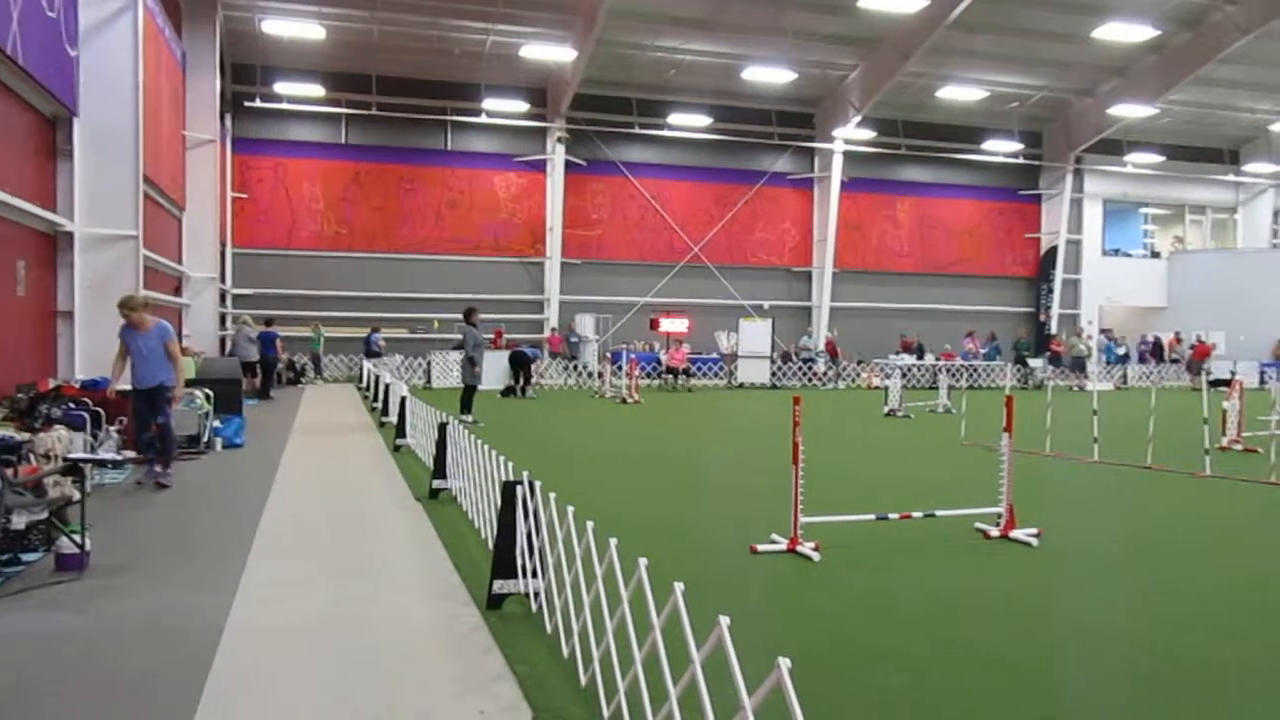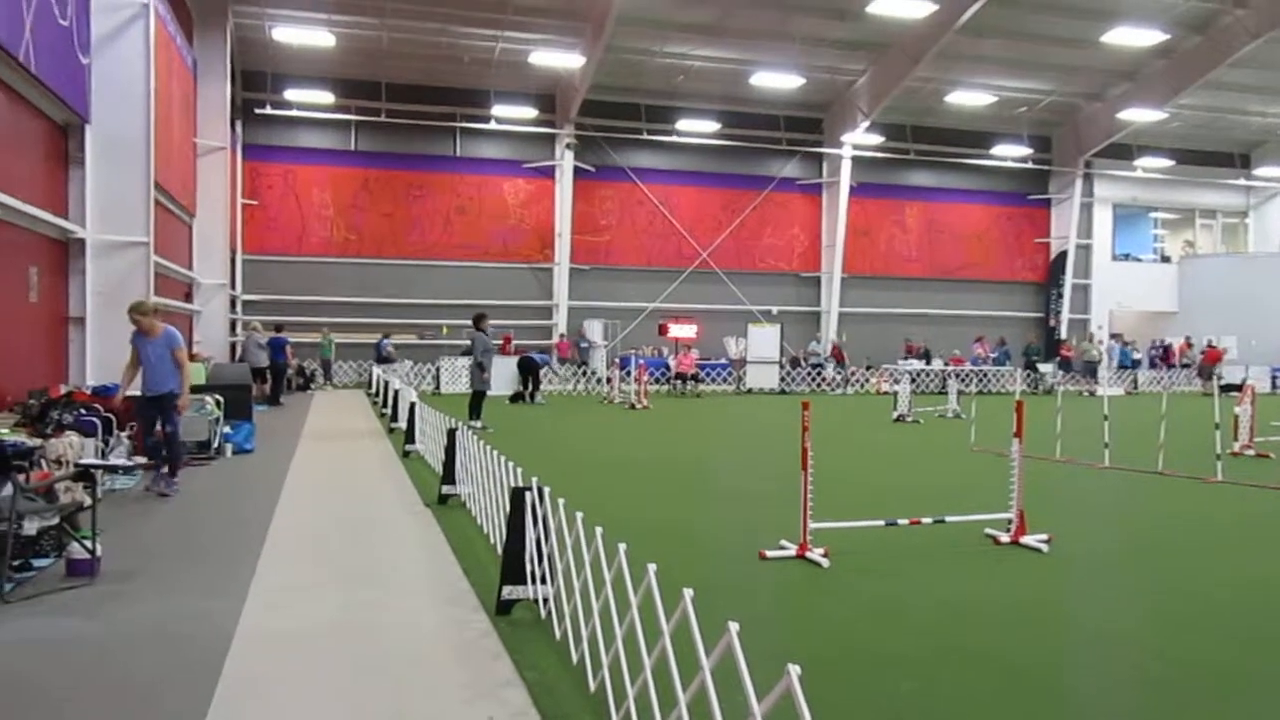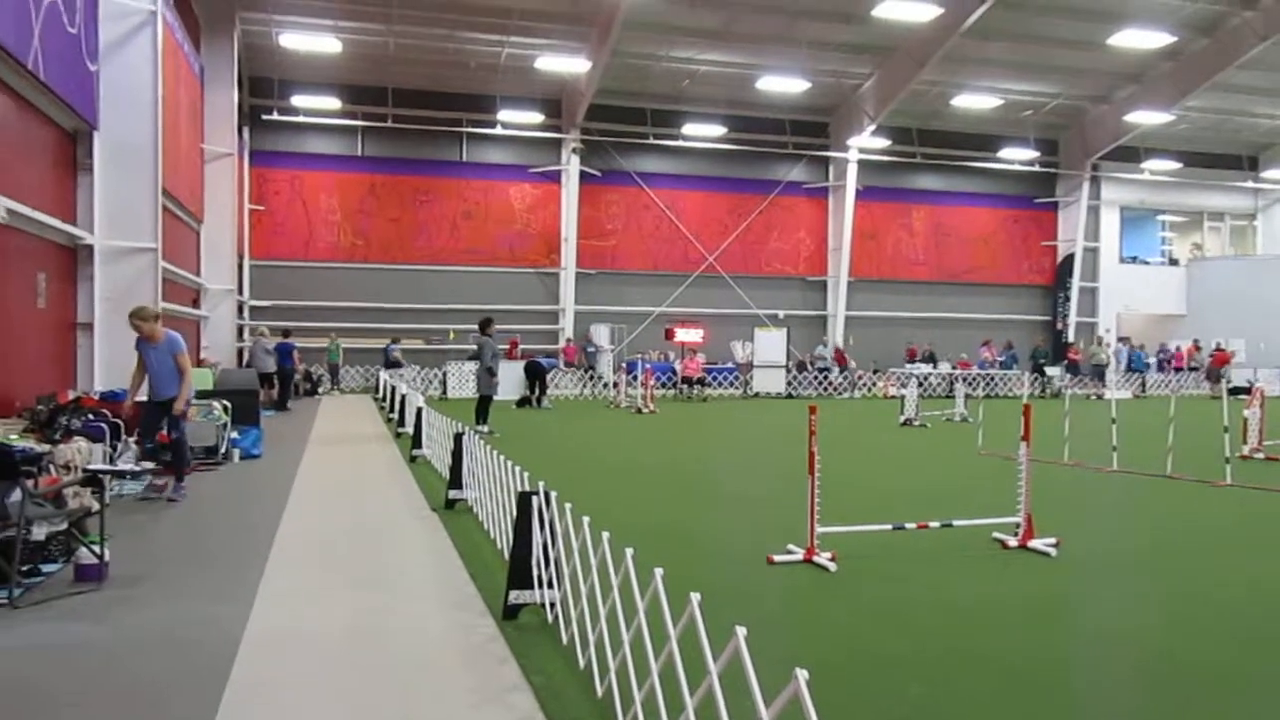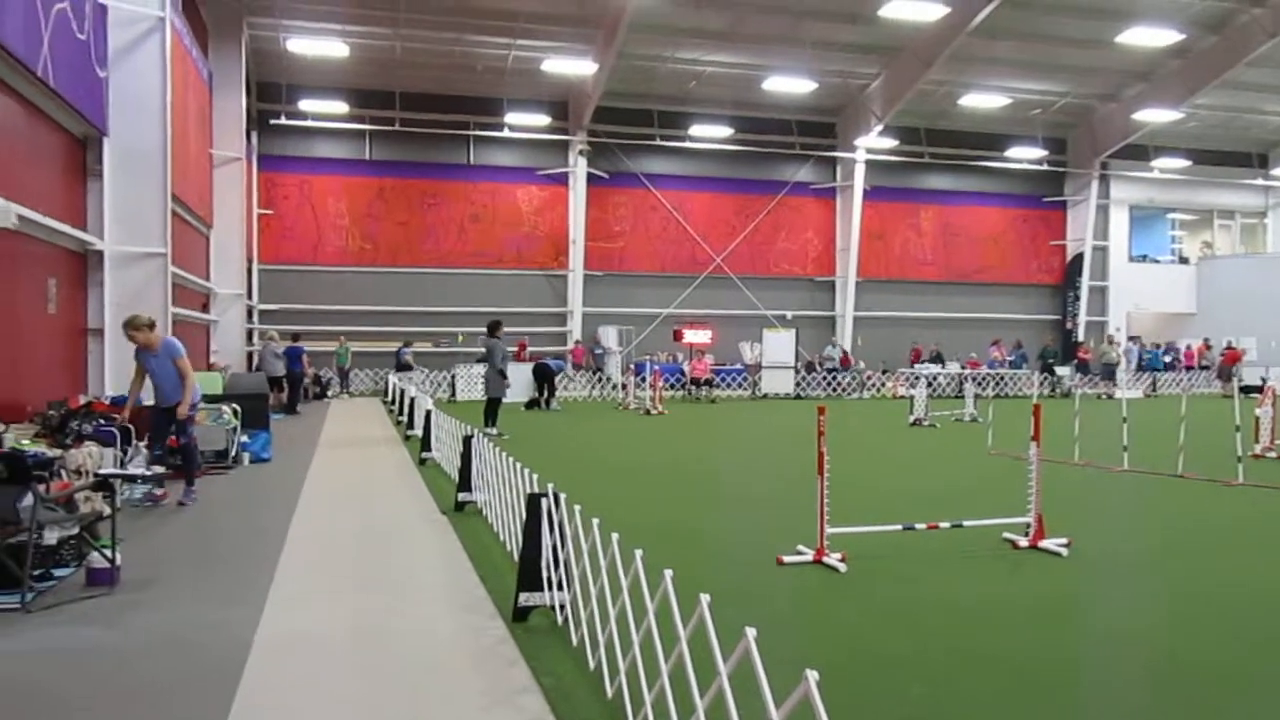
dt=0.2s
person 1, frame 1
left shoulder: (163, 328)
right shoulder: (126, 330)
left elbow: (176, 358)
right elbow: (121, 358)
left wrist: (179, 385)
right wrist: (113, 383)
left hip: (162, 384)
right hip: (139, 386)
left knee: (162, 424)
right knee: (142, 428)
left ankle: (167, 470)
right ankle: (154, 466)
person 1, frame 2
left shoulder: (171, 335)
right shoulder: (137, 337)
left elbow: (184, 366)
right elbow: (133, 365)
left wrist: (184, 395)
right wrist: (122, 391)
left hip: (171, 392)
right hip: (149, 392)
left knee: (169, 432)
right knee: (146, 434)
left ankle: (173, 479)
right ankle: (162, 469)
person 1, frame 3
left shoulder: (173, 340)
right shoulder: (141, 343)
left elbow: (187, 372)
right elbow: (140, 371)
left wrist: (181, 400)
right wrist: (130, 397)
left hip: (176, 396)
right hip: (155, 397)
left knee: (176, 438)
right knee: (145, 436)
left ankle: (180, 484)
right ankle: (158, 480)
person 1, frame 4
left shoulder: (171, 345)
right shoulder: (141, 352)
left elbow: (189, 375)
right elbow: (138, 381)
left wrist: (185, 404)
right wrist: (127, 408)
left hip: (185, 400)
right hip: (162, 403)
left knee: (185, 443)
right knee: (154, 443)
left ankle: (190, 488)
right ankle: (159, 489)
